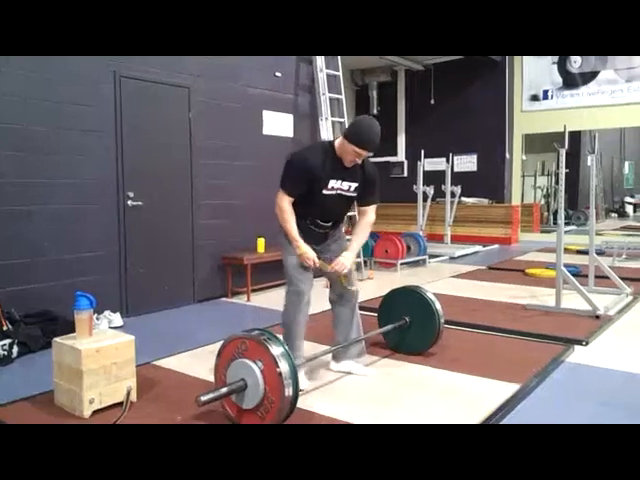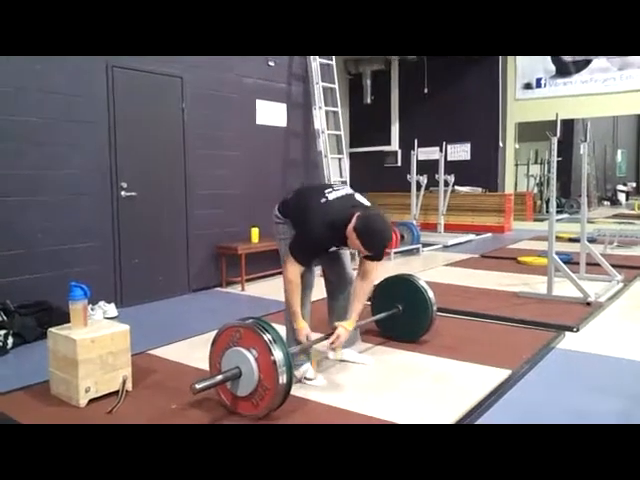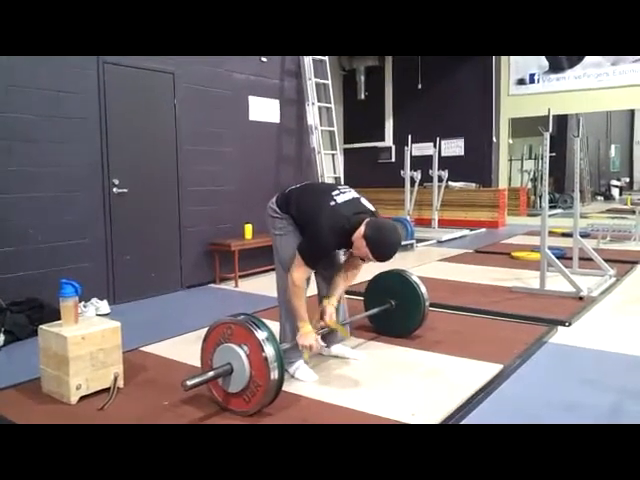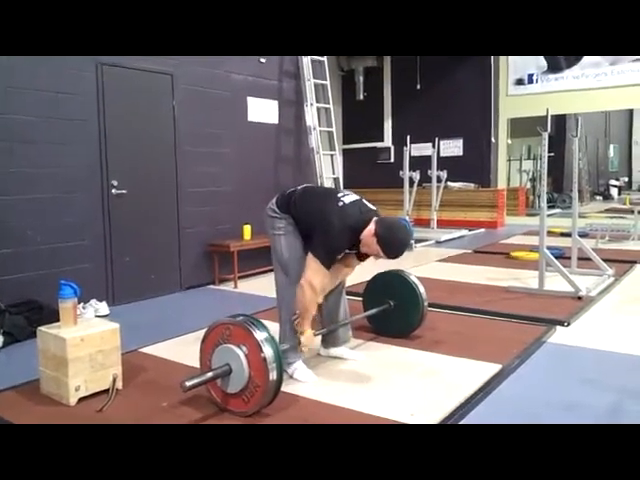
dt=1s
person 1, frame 1
left shoulder: (367, 171)
right shoulder: (307, 160)
left elbow: (367, 215)
right elbow: (282, 203)
left wrist: (350, 253)
right wrist: (299, 246)
left hip: (332, 235)
right hip: (300, 235)
left knee: (347, 291)
right knee: (300, 292)
left ankle: (345, 357)
right ankle: (291, 362)
person 1, frame 2
left shoulder: (374, 229)
right shoulder: (317, 228)
left elbow: (366, 278)
right elbow: (291, 273)
left wrist: (349, 324)
right wrist: (299, 322)
right hip: (291, 221)
left knee: (344, 279)
right knee: (303, 284)
left ankle: (342, 346)
right ankle: (299, 361)
person 1, frame 3
left shoulder: (374, 230)
right shoulder: (327, 231)
left elbow: (351, 268)
right elbow: (296, 278)
left wrist: (331, 302)
right wrist: (305, 328)
left hip: (317, 209)
right hip: (285, 215)
left knee: (332, 275)
right knee: (291, 282)
left ankle: (332, 342)
right ankle: (292, 357)
person 1, frame 4
left shoulder: (374, 227)
right shoulder: (337, 230)
left elbow: (345, 266)
right elbow: (309, 282)
left wrist: (316, 298)
right wrist: (305, 329)
left hip: (312, 215)
right hip: (284, 216)
left knee: (335, 281)
right knee: (294, 282)
left ankle: (334, 343)
right ankle: (291, 358)
